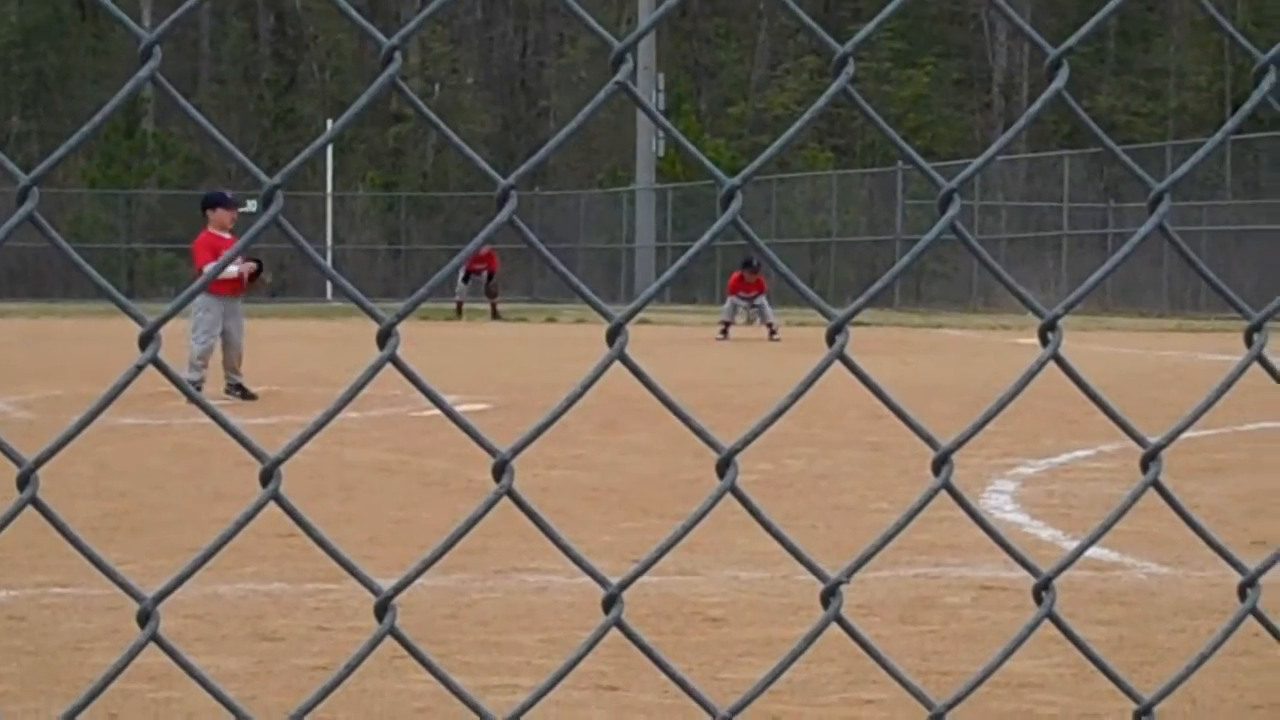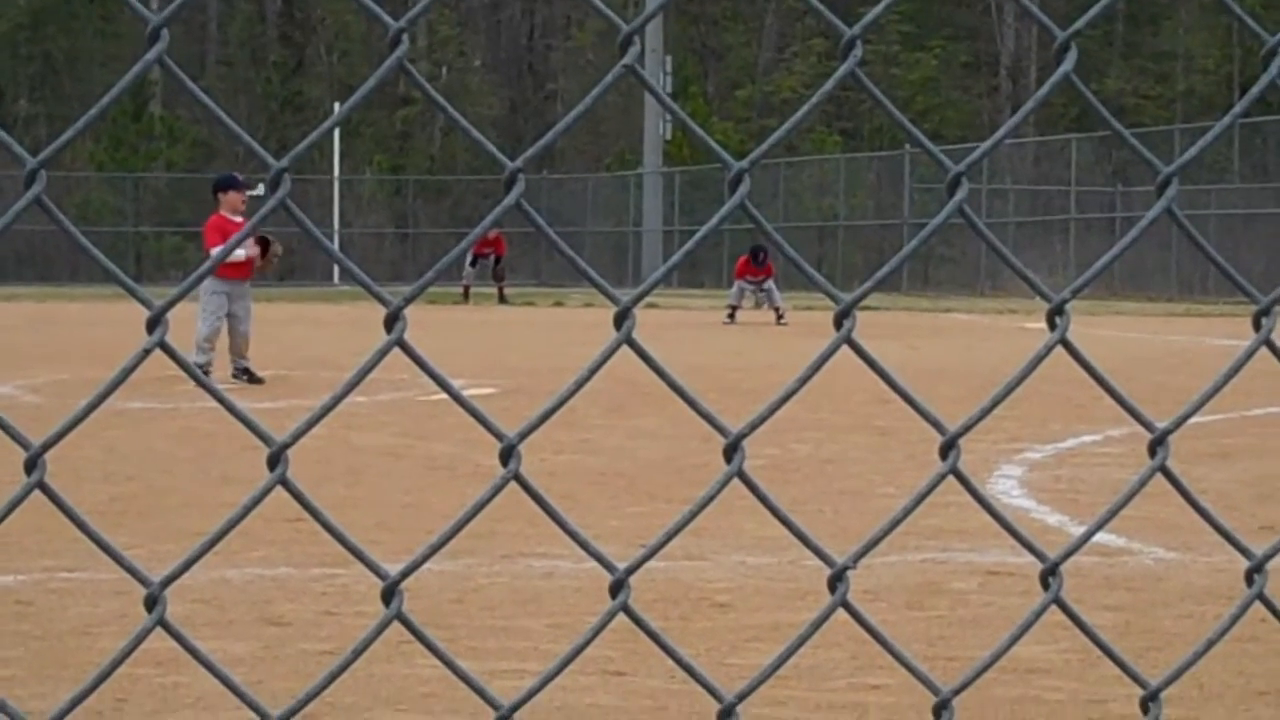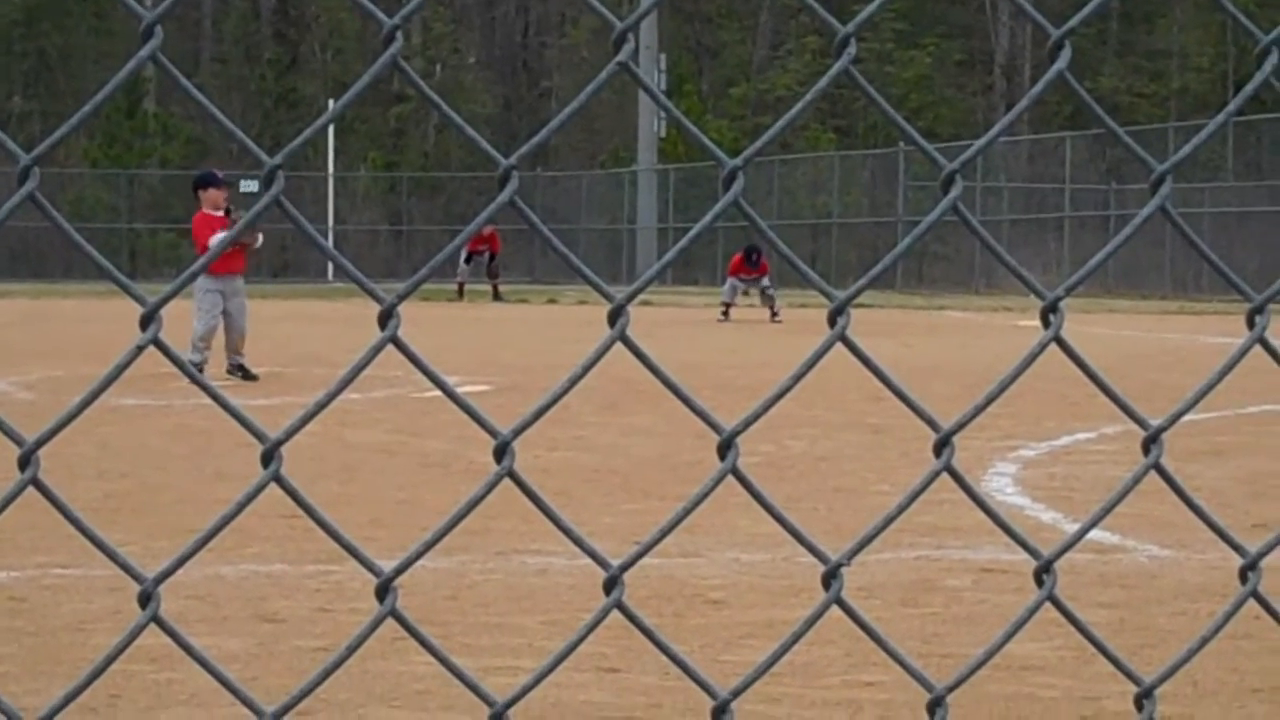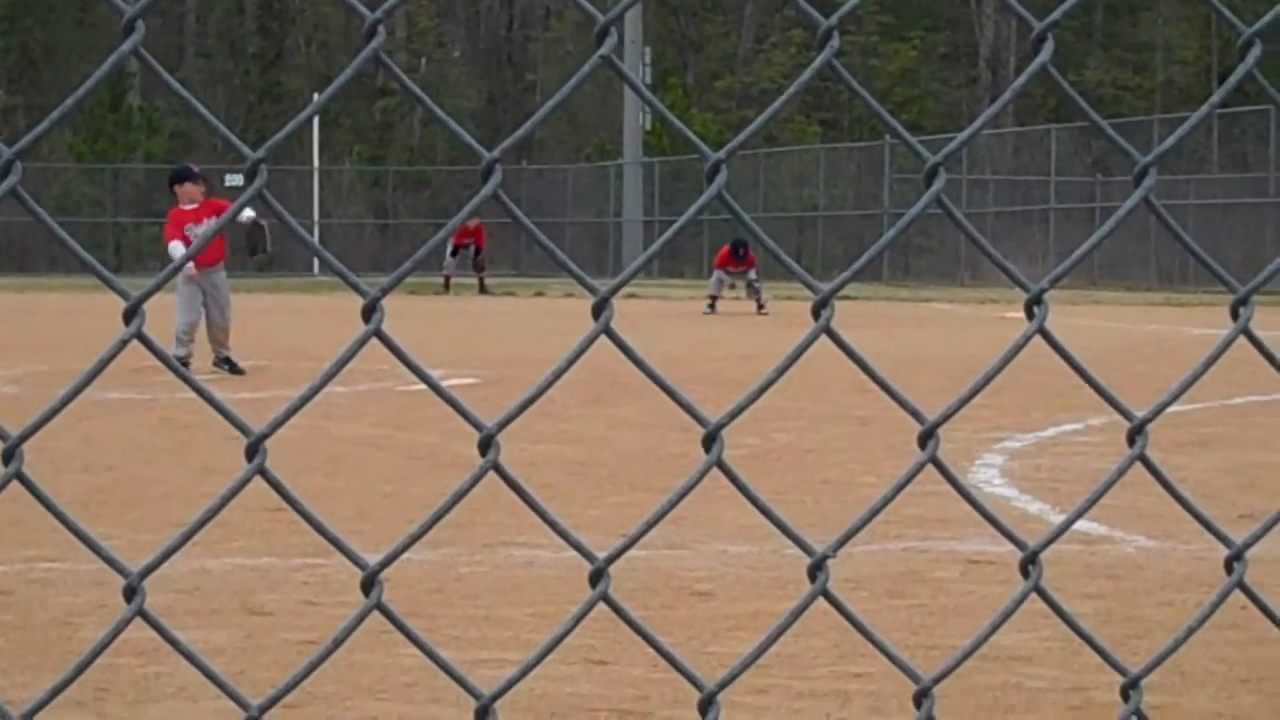
dt=0.2s
person 1, frame 1
left shoulder: (234, 241)
right shoulder: (204, 241)
right elbow: (209, 269)
left wrist: (248, 271)
right wrist: (239, 269)
left hip: (233, 301)
right hip: (209, 300)
left knee: (236, 344)
right knee: (203, 343)
left ankle: (234, 383)
right ankle: (194, 385)
person 1, frame 2
left shoulder: (246, 225)
right shoulder: (214, 223)
left elbow: (250, 252)
right elbow: (217, 252)
left wrist: (258, 254)
right wrist: (245, 254)
left hip: (242, 286)
right hip: (217, 284)
left knee: (242, 329)
right knee: (210, 327)
left ankle: (241, 368)
right ankle: (201, 369)
person 1, frame 3
left shoulder: (234, 218)
right shoulder: (200, 220)
left elbow: (256, 241)
right elbow: (215, 244)
left wrist: (251, 233)
left hip: (235, 281)
right hip: (210, 281)
left knee: (238, 325)
right knee: (206, 324)
left ankle: (236, 364)
right ankle: (195, 366)
person 1, frame 4
left shoulder: (214, 205)
right shoulder: (175, 216)
left elbow: (238, 211)
right elbow: (174, 244)
left wrist: (250, 217)
right wrist: (186, 264)
left hip: (216, 272)
right hip: (190, 276)
left knee: (221, 318)
right knee: (188, 319)
left ankle: (222, 357)
right ankle: (181, 360)
